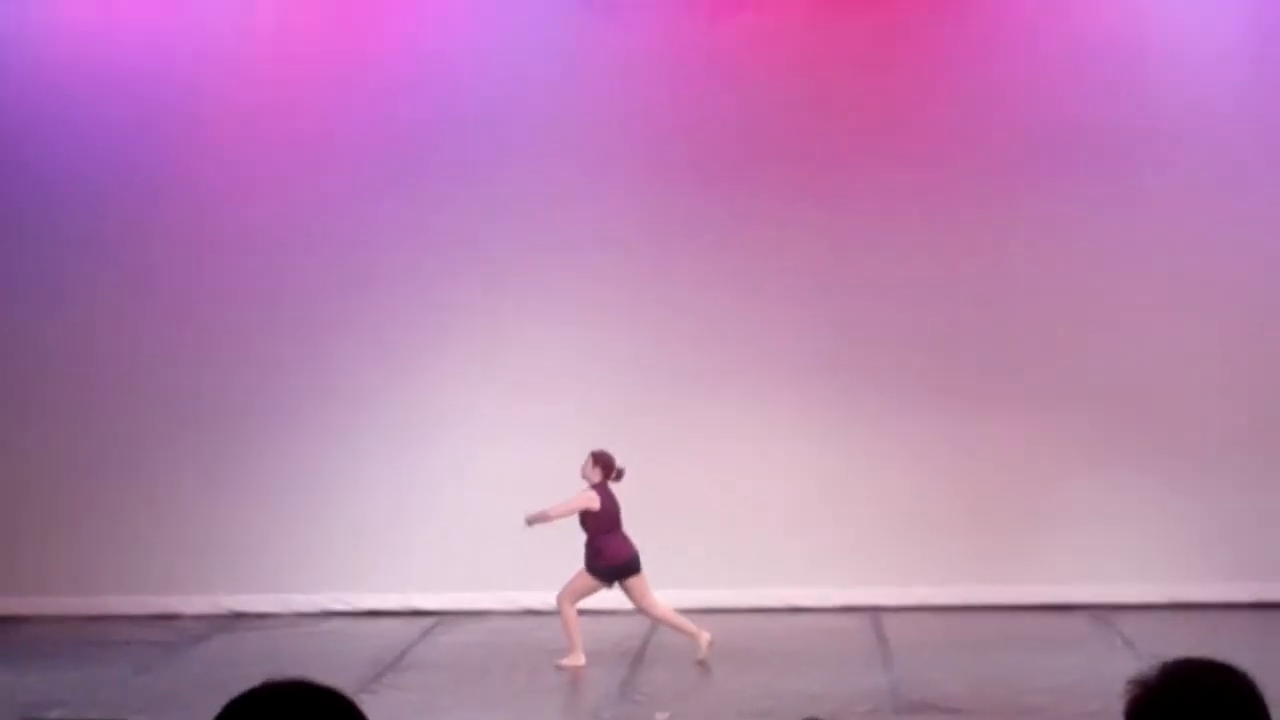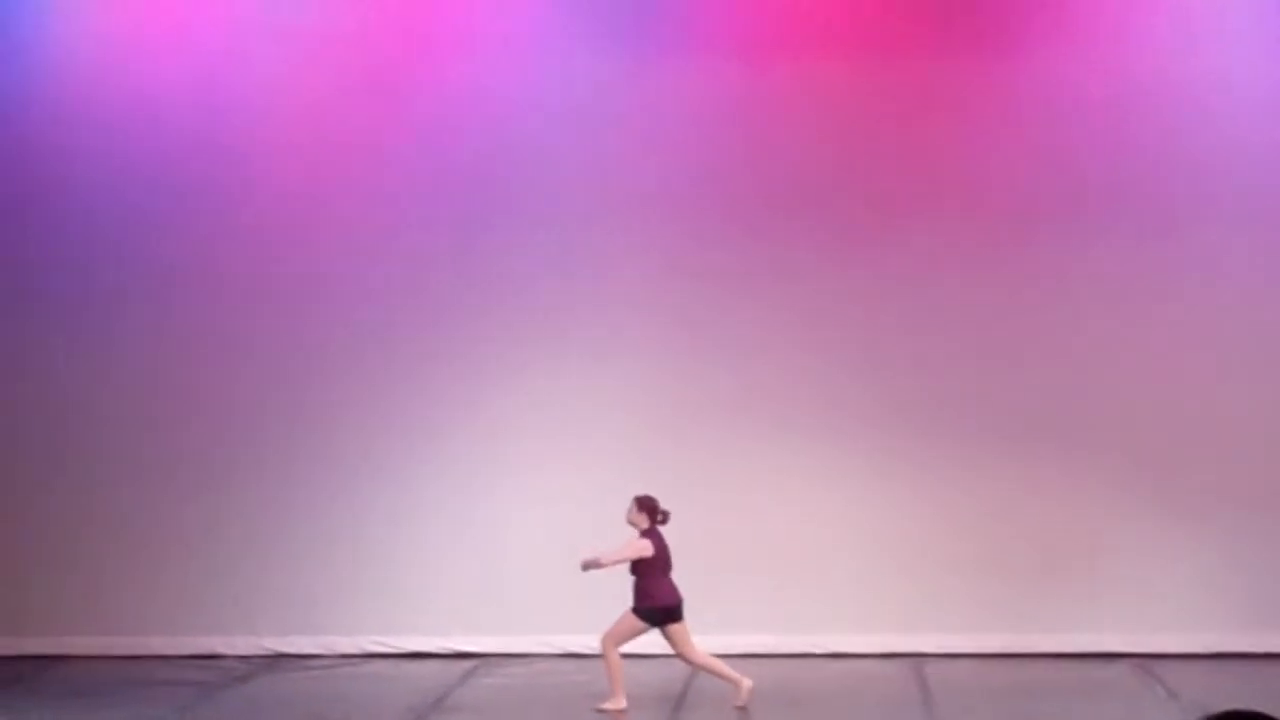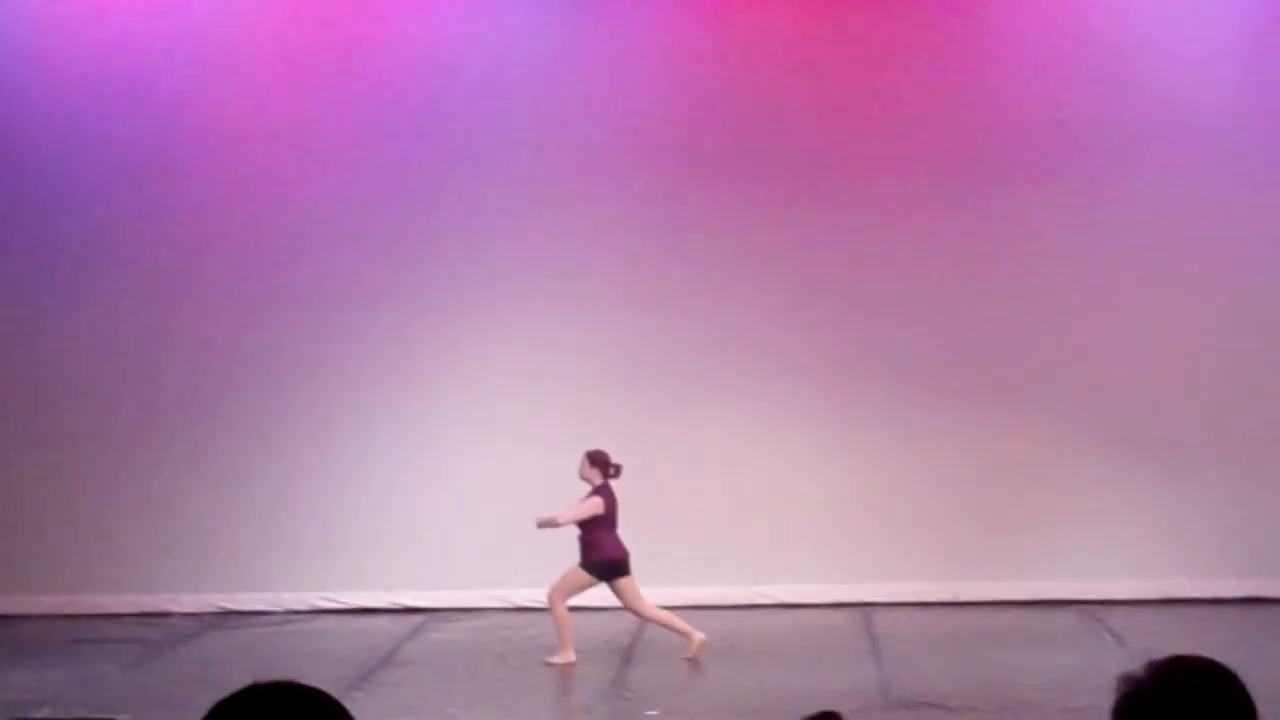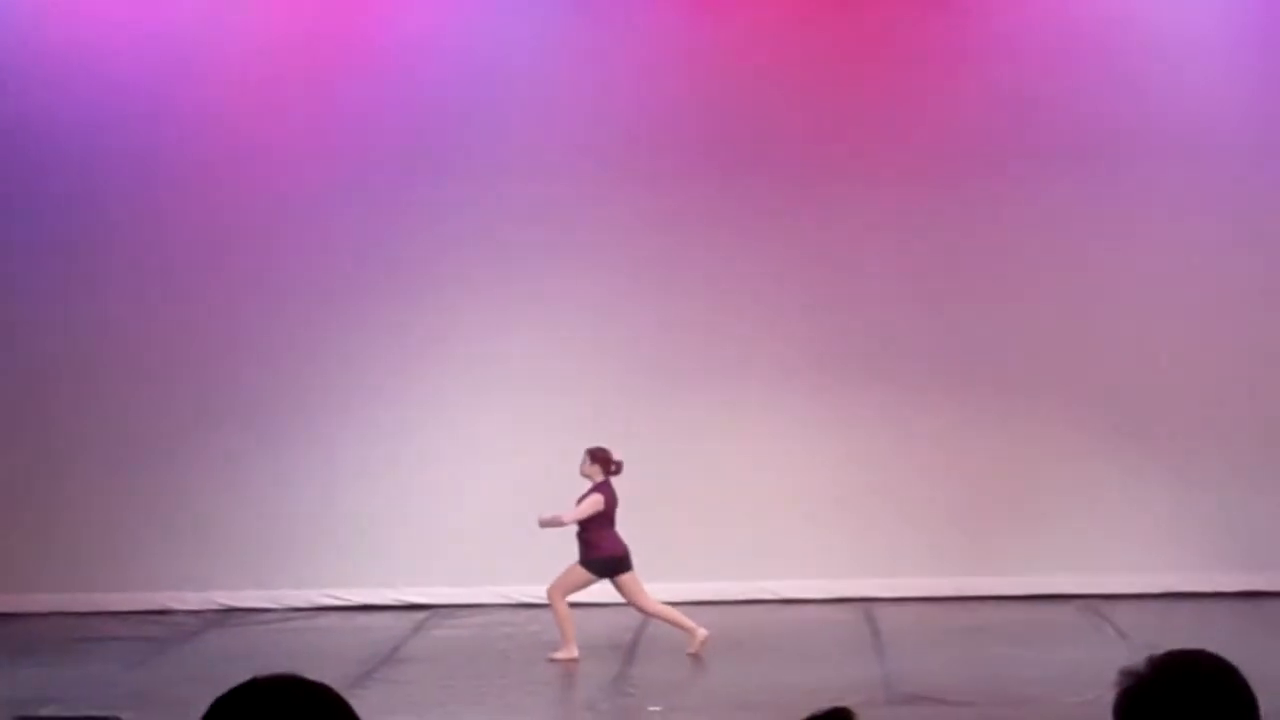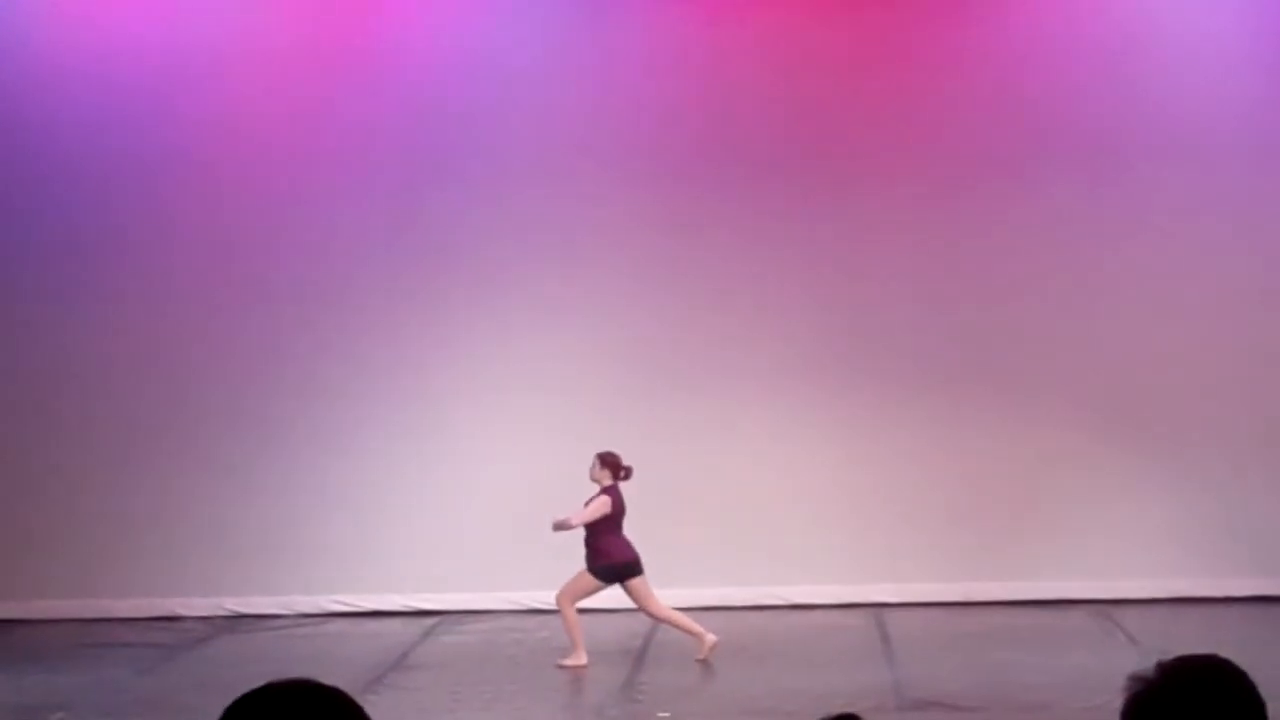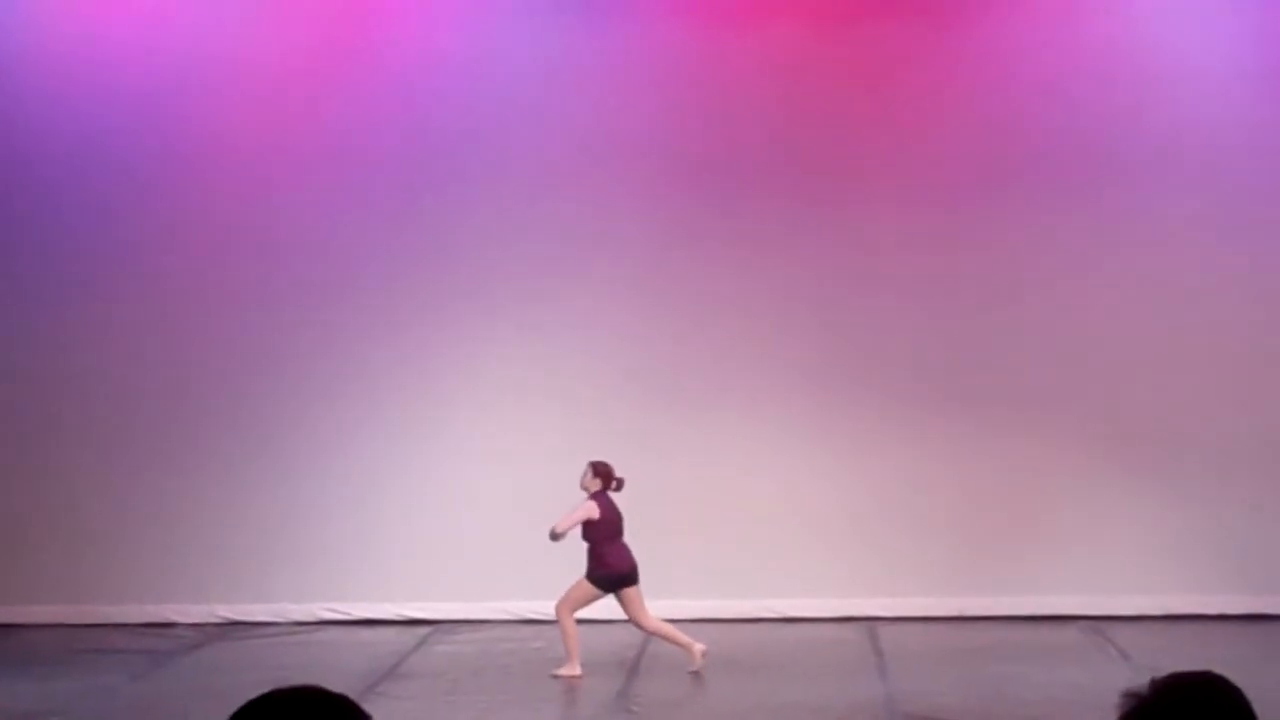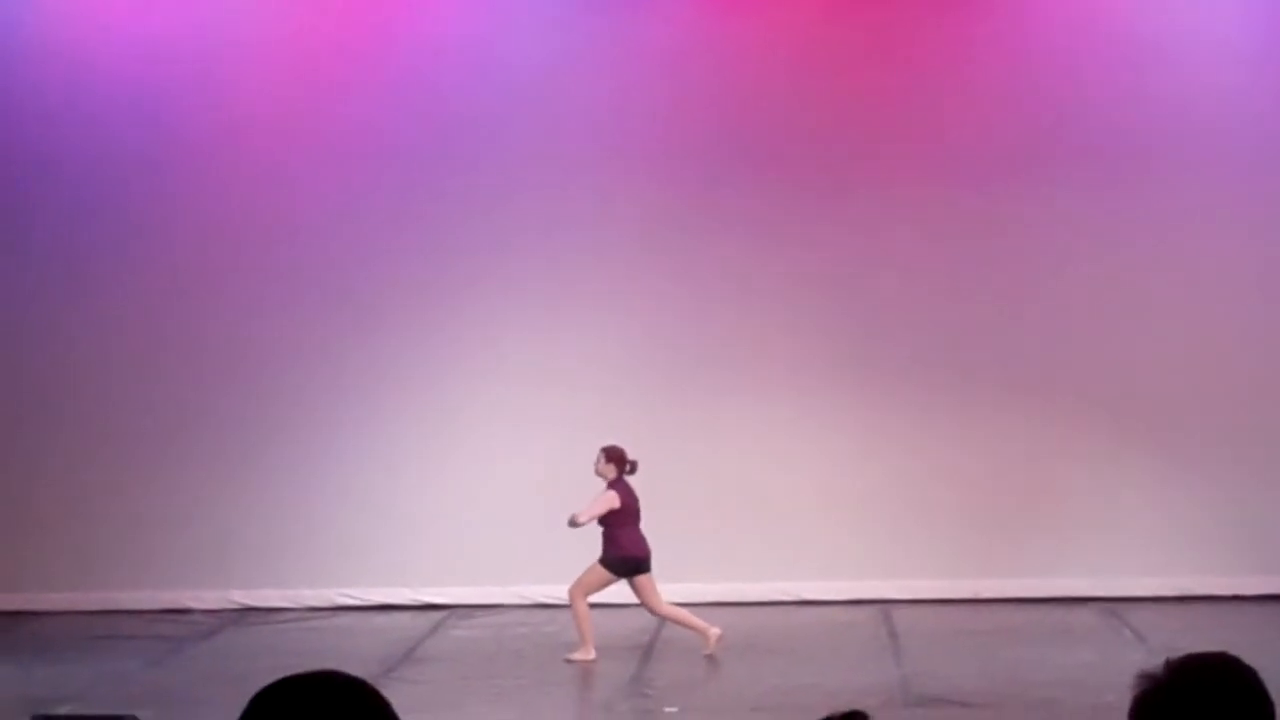
dt=0.2s
person 1, frame 1
left shoulder: (591, 495)
right shoulder: (604, 493)
left elbow: (552, 513)
left wrist: (532, 518)
left hip: (606, 562)
right hip: (626, 557)
left knee: (565, 599)
right knee: (650, 606)
left ankle: (576, 655)
right ankle: (699, 635)
person 1, frame 2
left shoulder: (643, 543)
right shoulder: (653, 537)
left elbow: (605, 560)
left wrist: (587, 563)
left hip: (653, 605)
right hip: (669, 602)
left knee: (609, 642)
right knee: (690, 654)
left ankle: (617, 699)
right ankle: (740, 682)
person 1, frame 3
left shoulder: (597, 499)
right shoulder: (603, 492)
left elbow: (562, 520)
left wrist: (542, 522)
left hip: (602, 559)
right hip: (614, 557)
left knee: (556, 596)
right knee: (640, 607)
left ankle: (566, 652)
right ankle: (692, 635)
person 1, frame 4
left shoulder: (598, 496)
right shoulder: (602, 490)
left elbow: (567, 519)
left wrist: (544, 521)
right wrist: (551, 520)
left hip: (601, 557)
right hip: (615, 554)
left knee: (555, 592)
right knee: (644, 603)
left ankle: (569, 648)
right ankle: (695, 630)
person 1, frame 5
left shoulder: (605, 498)
right shoulder: (610, 494)
left elbow: (574, 521)
left wrist: (557, 524)
right wrist: (563, 522)
left hip: (609, 563)
right hip: (625, 559)
left knee: (564, 598)
right knee: (654, 608)
left ankle: (578, 655)
right ankle: (704, 636)
person 1, frame 6
left shoulder: (592, 504)
right shoulder: (605, 502)
left elbow: (559, 529)
left wrist: (554, 534)
left hip: (606, 571)
right hip: (625, 567)
left knee: (563, 608)
right knee: (643, 620)
left ankle: (573, 665)
right ankle: (693, 646)
person 1, frame 7
left shoulder: (612, 493)
right shoulder: (623, 488)
left elbow: (581, 518)
left wrist: (573, 520)
left hip: (621, 555)
right hip: (637, 553)
left knee: (576, 593)
right knee: (657, 606)
left ankle: (587, 650)
right ankle: (708, 631)
